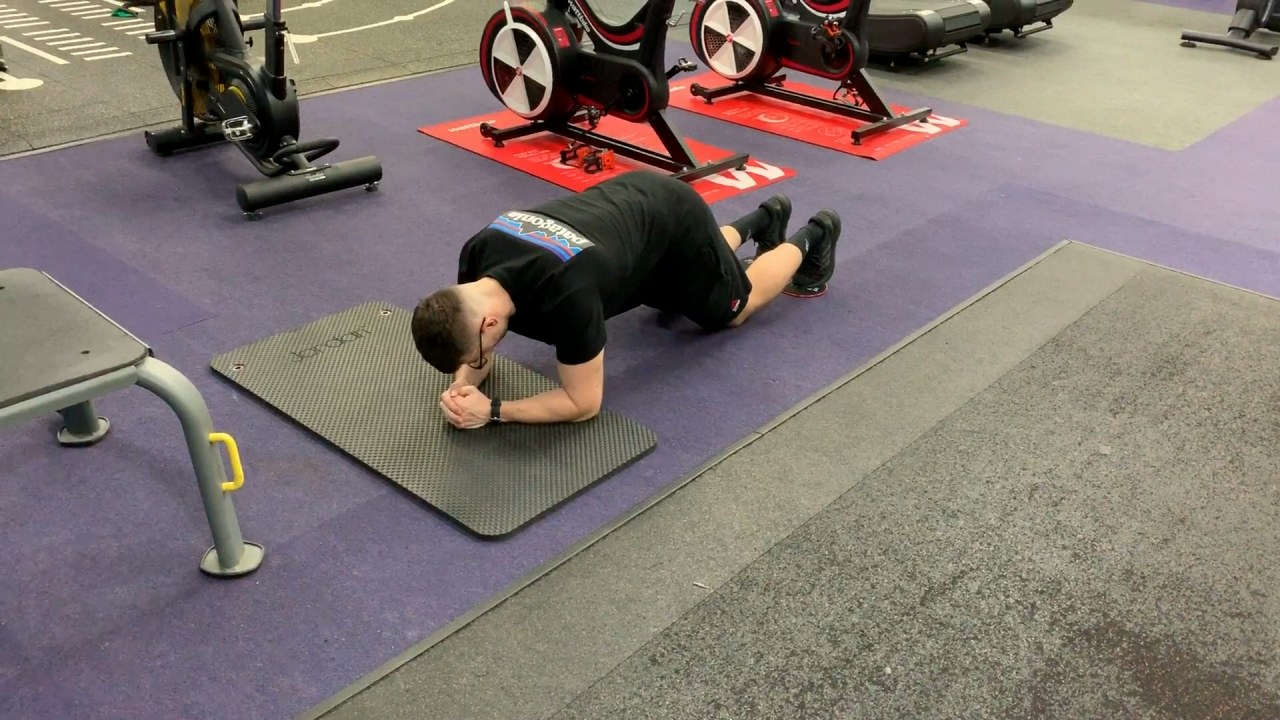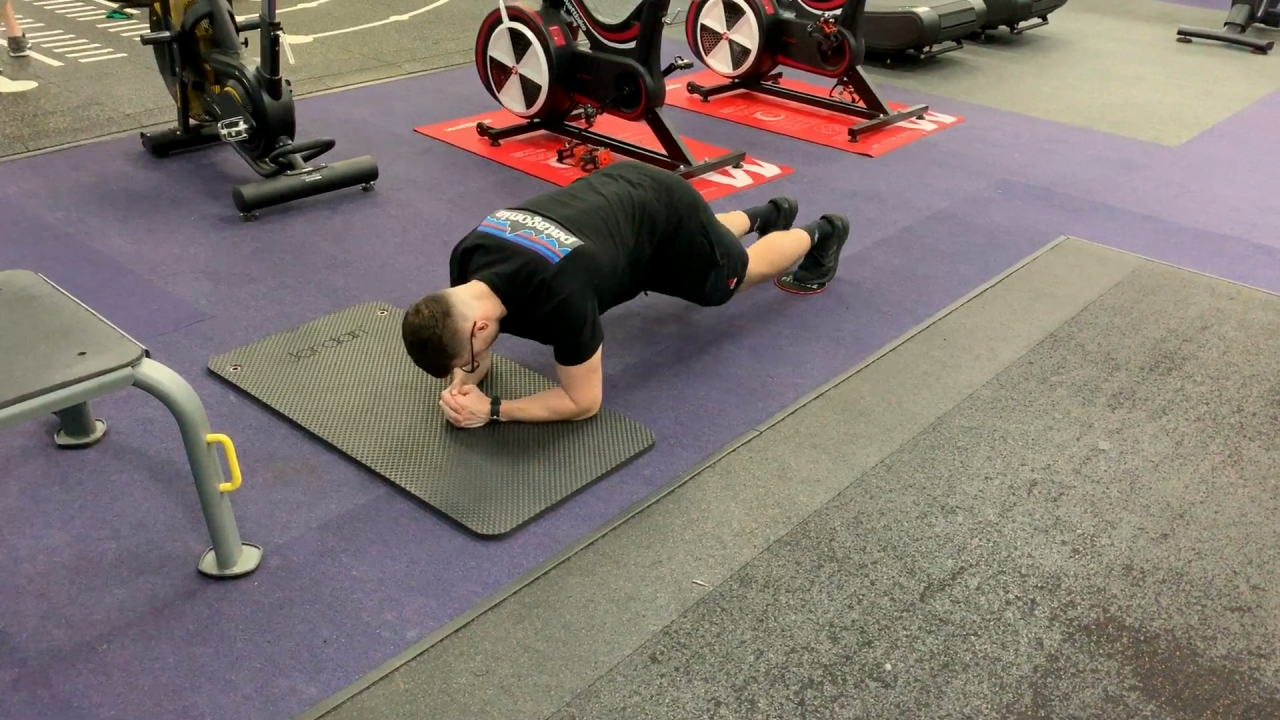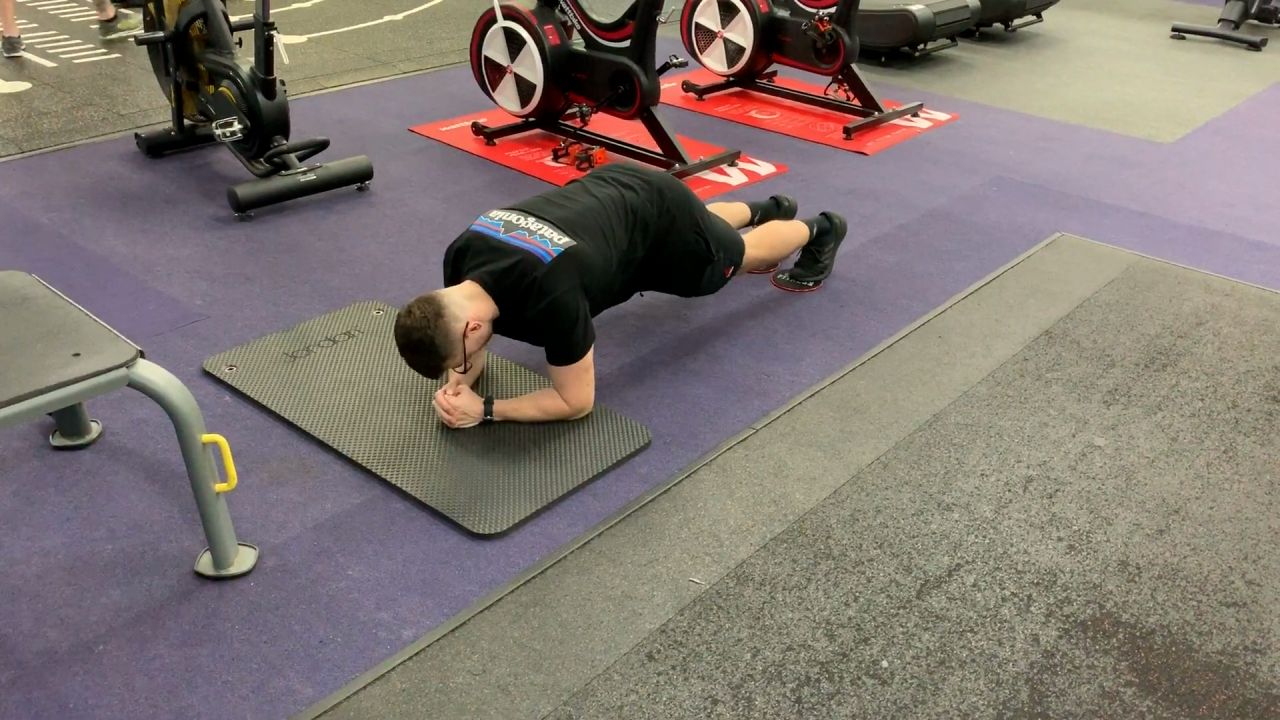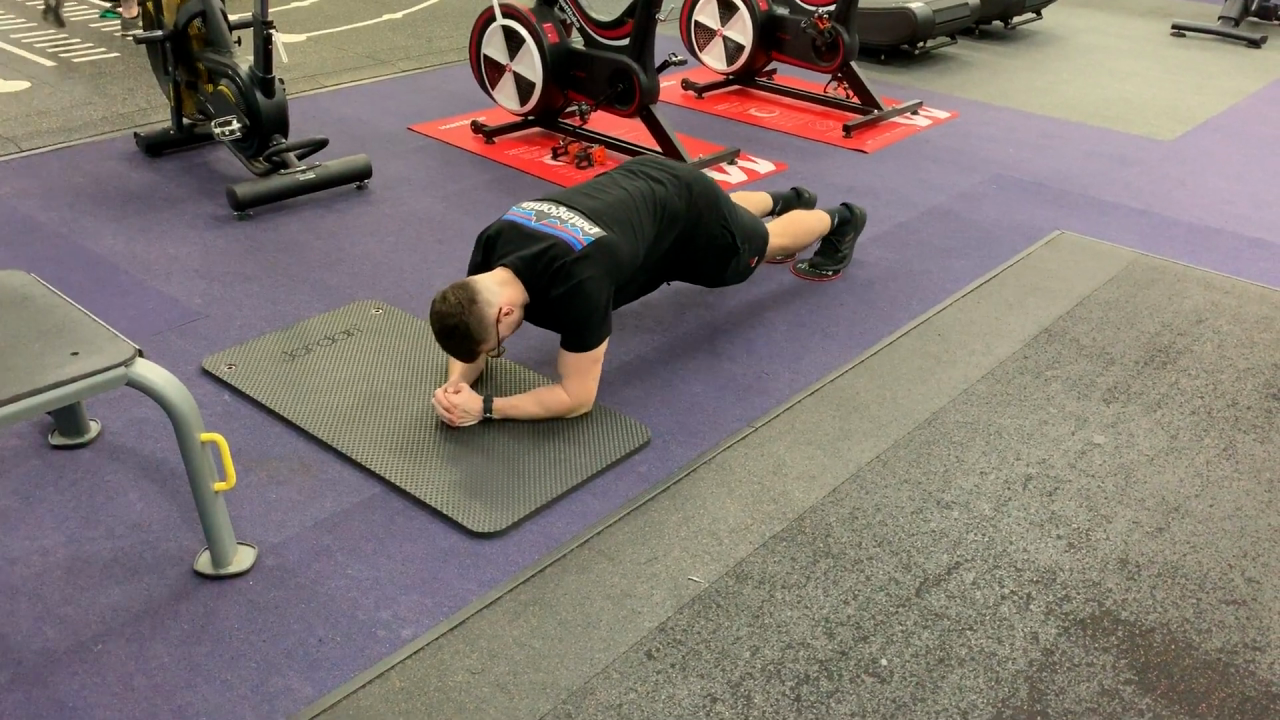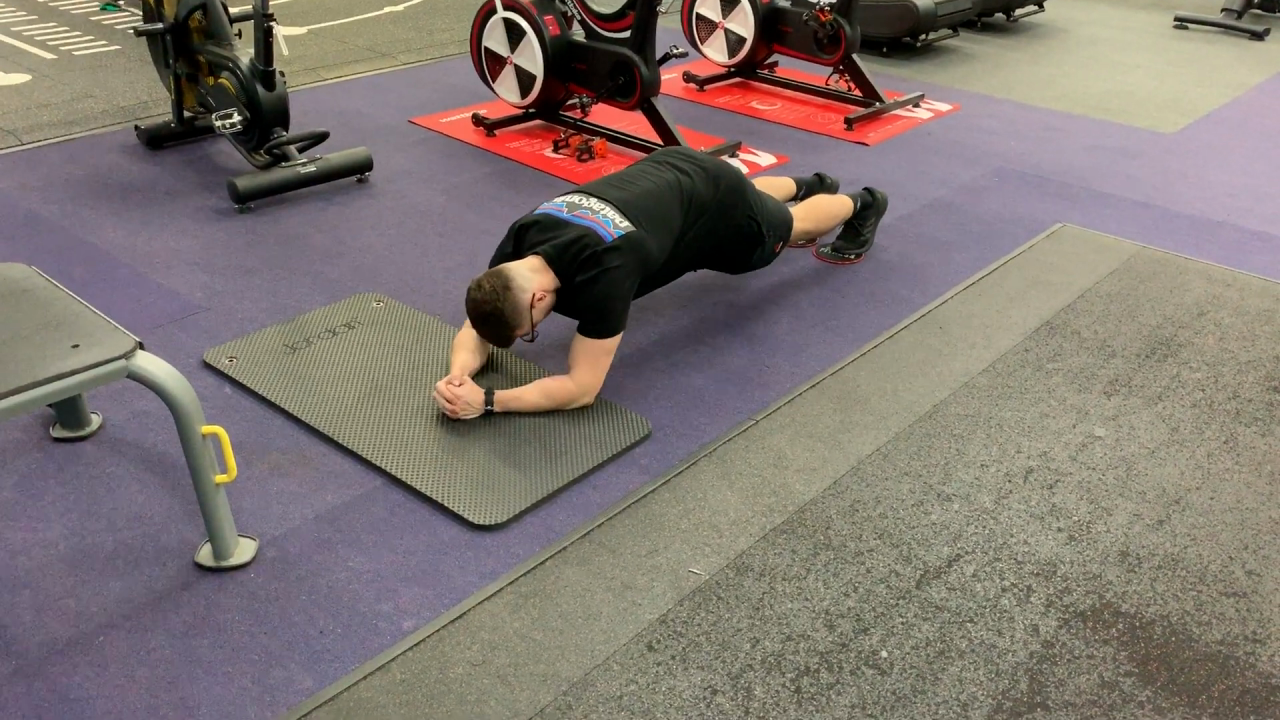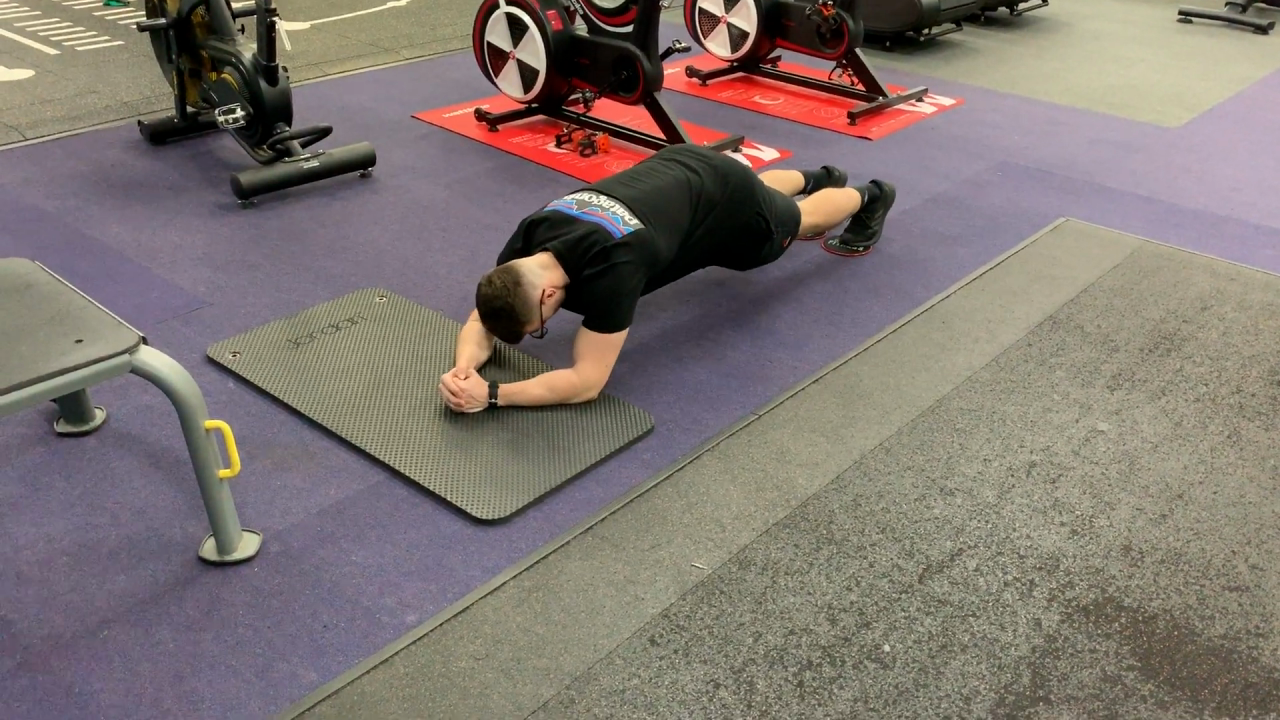
dt=0.4s
person 1, frame 1
left shoulder: (564, 295)
right shoulder: (478, 257)
left elbow: (583, 403)
right elbow: (474, 352)
left wrist: (492, 410)
right wrist: (464, 385)
left hip: (672, 217)
right hip: (630, 196)
left knee: (733, 308)
right knee: (672, 304)
left ankle: (812, 238)
right ankle: (762, 219)
person 1, frame 2
left shoulder: (558, 296)
right shoulder: (468, 260)
left elbow: (583, 402)
right elbow: (469, 346)
left wrist: (491, 409)
right wrist: (460, 386)
left hip: (665, 209)
right hip: (621, 188)
left knee: (739, 273)
right knee: (712, 242)
left ankle: (820, 234)
right ankle: (768, 213)
person 1, frame 3
left shoulder: (550, 295)
right shoulder: (462, 258)
left elbow: (577, 401)
right elbow: (473, 349)
left wrist: (484, 408)
right wrist: (459, 385)
left hip: (660, 213)
right hip: (614, 188)
left knee: (739, 254)
right knee: (710, 229)
left ankle: (819, 230)
right ankle: (767, 209)
person 1, frame 4
left shoulder: (575, 285)
right shoulder: (492, 247)
left elbow: (577, 398)
right elbow: (474, 334)
left wrist: (484, 408)
right wrist: (458, 383)
left hip: (687, 208)
right hip: (641, 181)
left knee: (764, 243)
right knee: (732, 216)
left ankle: (840, 220)
right ankle: (786, 199)
person 1, frame 5
left shoulder: (602, 273)
right shoulder: (520, 242)
left elbow: (582, 387)
right elbow: (476, 331)
left wrist: (487, 402)
right wrist: (458, 375)
left hip: (716, 199)
right hip: (669, 171)
left knee: (789, 227)
right knee: (761, 200)
left ankle: (861, 205)
right ankle: (808, 185)
person 1, frame 6
left shoulder: (609, 271)
right shoulder: (529, 239)
left elbow: (586, 382)
right elbow: (480, 321)
left wrist: (492, 394)
right wrist: (463, 368)
left hip: (725, 198)
right hip: (677, 169)
left knee: (800, 220)
right knee: (764, 190)
left ankle: (869, 197)
right ankle: (820, 179)
